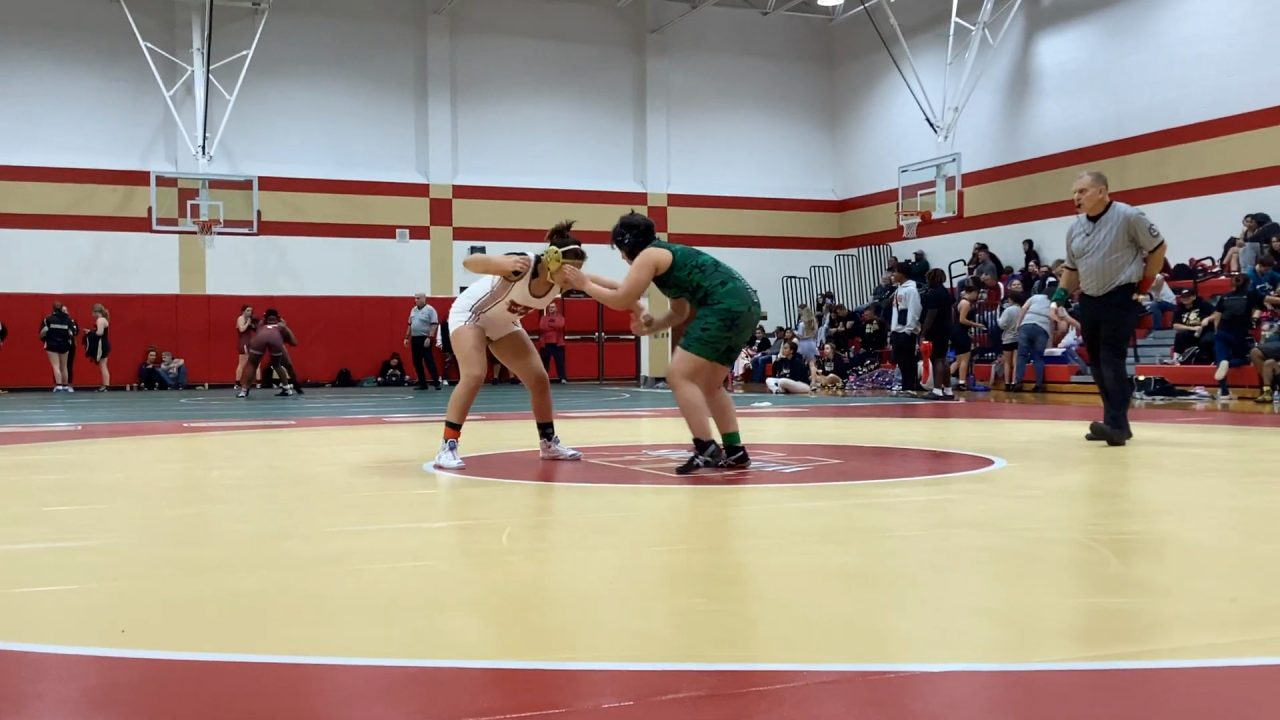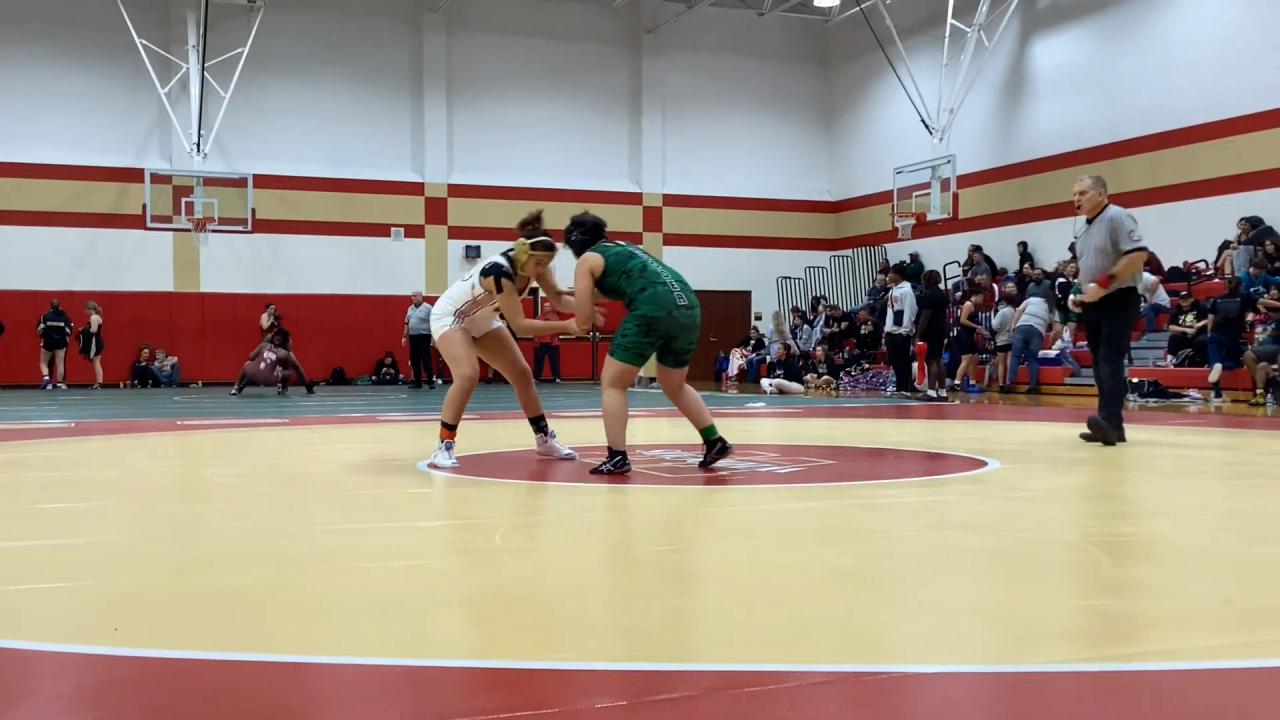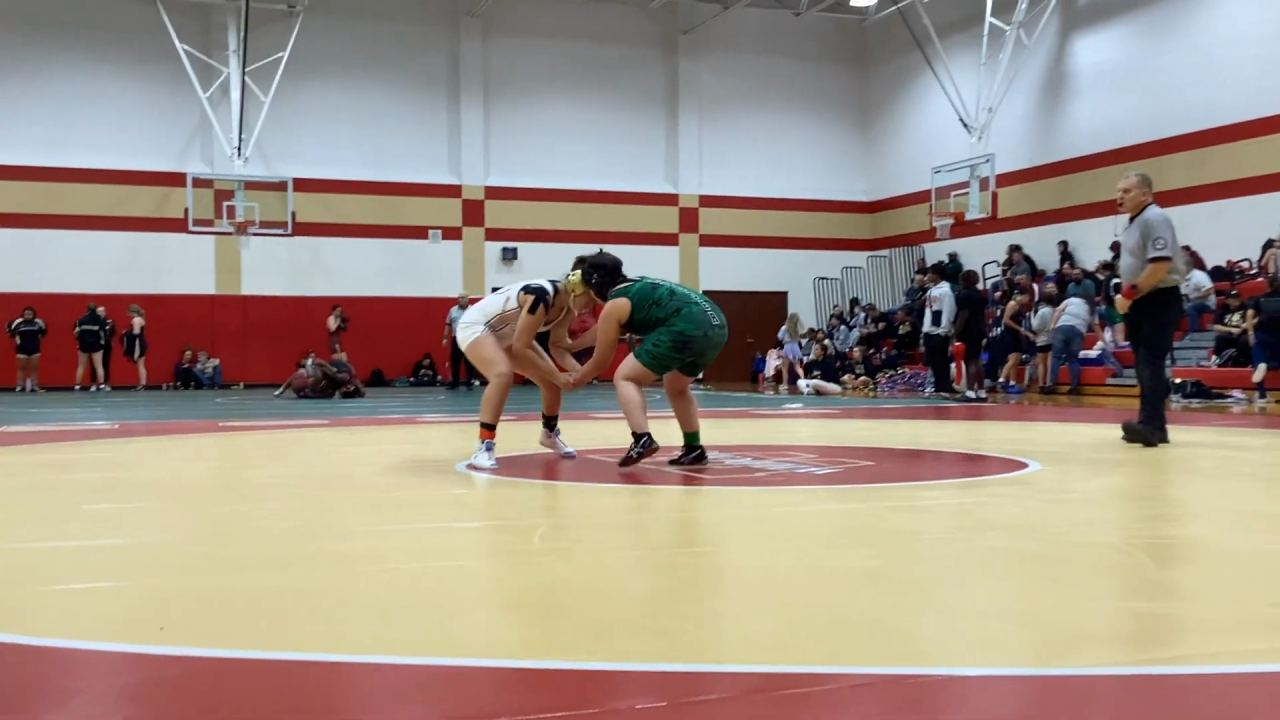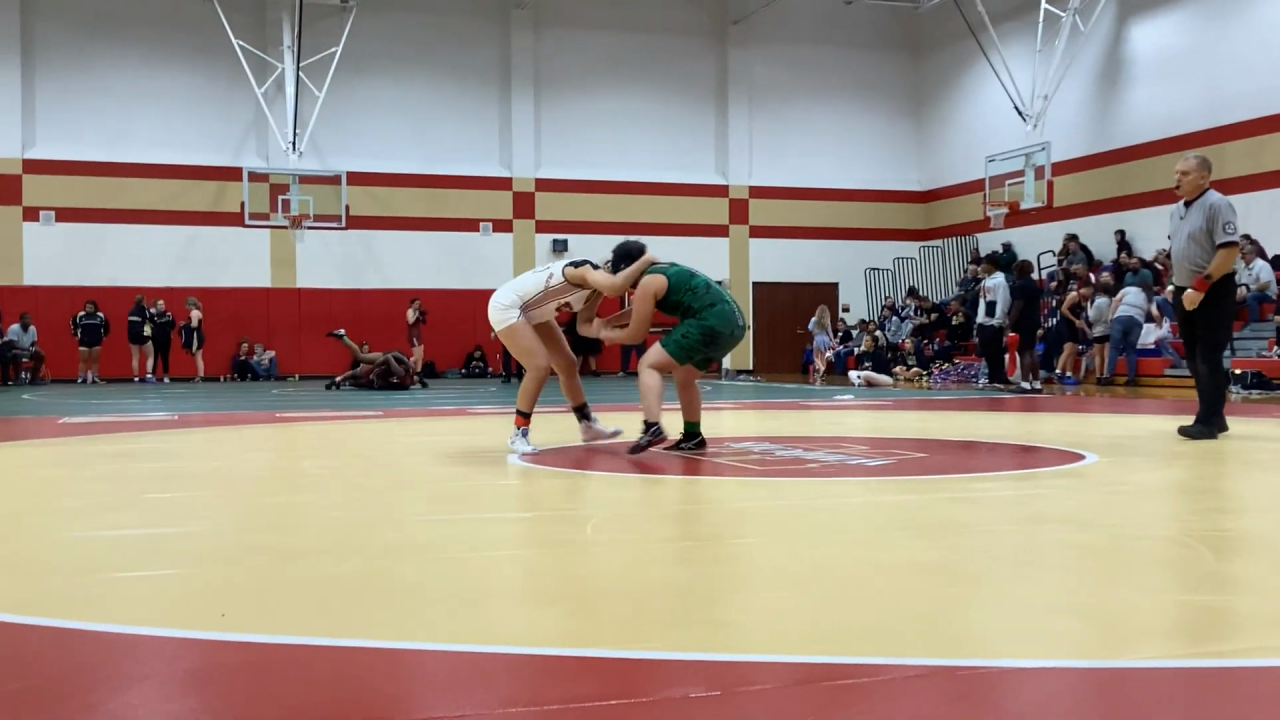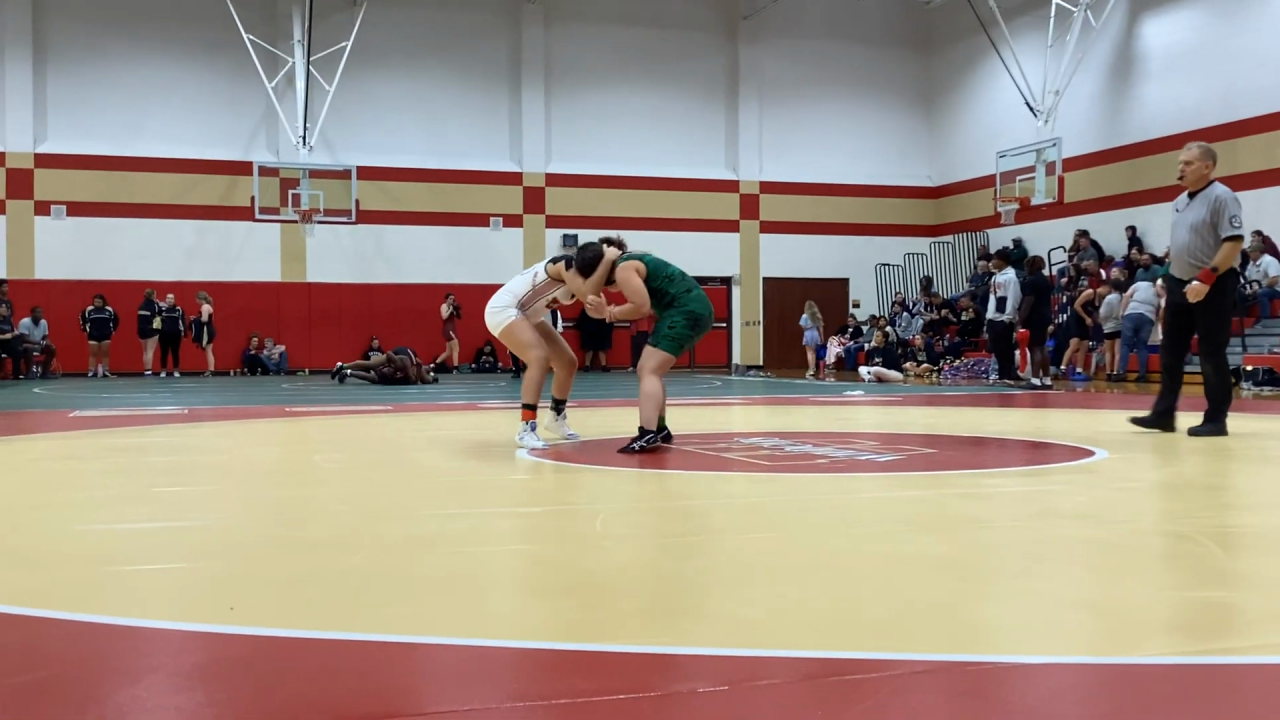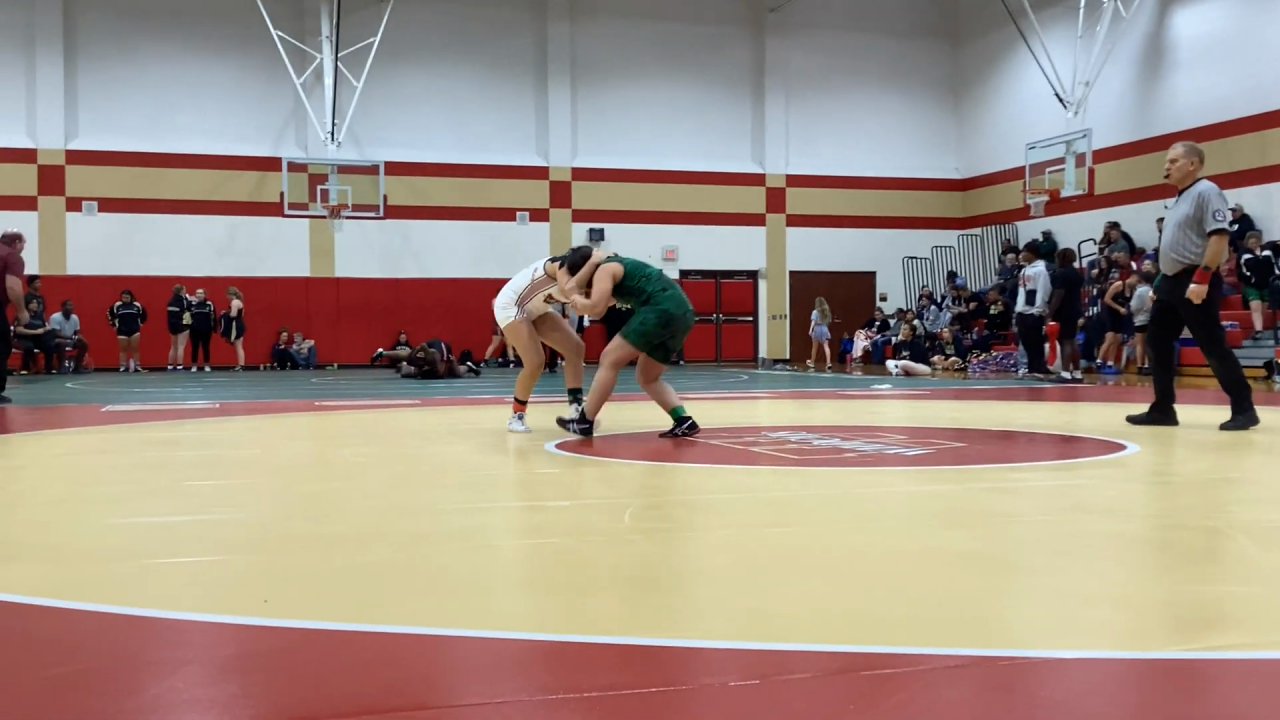
dt=0.5s
person 1, frame 1
left shoulder: (1128, 216)
right shoulder: (1075, 228)
left elbow: (1158, 248)
right elbow: (1072, 269)
left wrist: (1144, 285)
right wrist: (1059, 296)
left hip: (1120, 299)
right hip: (1089, 301)
left knee: (1112, 360)
right knee: (1097, 365)
left ankle: (1115, 423)
right ankle: (1117, 421)
person 1, frame 2
left shoulder: (1118, 217)
right shoulder: (1083, 228)
left elbow: (1137, 254)
left wrist: (1103, 282)
right wrist: (1078, 294)
left hip: (1119, 301)
right hip: (1092, 304)
left knee: (1110, 360)
right knee: (1101, 364)
left ankle: (1108, 420)
right ankle: (1112, 425)
person 1, frame 3
left shoulder: (1154, 219)
right shoulder: (1131, 224)
left elbow: (1161, 264)
left wrist: (1128, 292)
right wrist: (1128, 296)
left hip: (1160, 301)
right hip: (1138, 303)
left knee: (1151, 363)
right knee: (1144, 366)
left ankle: (1149, 424)
right ankle: (1155, 426)
person 1, frame 4
left shoulder: (1217, 205)
right shoulder: (1176, 210)
left elbow: (1230, 250)
left wrist: (1201, 286)
right wrist: (1176, 286)
left hip: (1213, 292)
right hip: (1185, 292)
left knee: (1208, 357)
right knee: (1195, 358)
left ankle: (1208, 422)
right ankle: (1213, 415)
person 1, frame 5
left shoulder: (1222, 197)
right shoulder: (1181, 202)
left elbow: (1233, 243)
left wrist: (1206, 280)
right wrist: (1168, 282)
left hip: (1212, 287)
right hip: (1179, 284)
left knee: (1212, 355)
right knee: (1171, 352)
left ankle: (1216, 419)
right ankle: (1163, 413)
person 1, frame 6
left shoulder: (1205, 193)
right shoulder: (1180, 198)
left elbow: (1218, 238)
left wrist: (1202, 279)
right wrist: (1160, 286)
left hip: (1194, 282)
right hip: (1170, 281)
left knee: (1212, 344)
right knee: (1157, 344)
left ankle: (1244, 409)
right ankle: (1162, 408)
person 2, frame 1
left shoulder: (649, 256)
right shoulder: (667, 253)
left elbow: (622, 300)
right elbow: (681, 311)
left wrist: (587, 285)
right wrist: (652, 326)
left hip: (725, 307)
right hip: (745, 305)
left knee: (679, 376)
right knee: (709, 384)
left ankle: (706, 448)
right ankle: (735, 451)
person 2, frame 2
left shoulder: (587, 261)
right shoulder: (626, 248)
left elbow: (583, 321)
left wrist: (575, 325)
left hip: (653, 310)
right hip: (688, 308)
left knee: (613, 383)
right knee: (674, 386)
left ankle: (617, 457)
right ankle: (714, 441)
person 2, frame 3
left shoulder: (613, 307)
right shoulder: (639, 283)
left elbow: (600, 362)
left wrist: (575, 378)
left hip: (686, 329)
right hip: (716, 326)
left knee: (624, 378)
right knee: (676, 387)
left ankle: (643, 439)
right ankle: (693, 449)
person 2, frame 4
left shoulder: (648, 282)
right shoulder: (664, 270)
left elbow: (636, 334)
right elbow: (640, 310)
left wrist: (606, 333)
right wrist: (605, 322)
left hip: (709, 324)
right hip: (733, 322)
left knee: (648, 366)
right knee: (684, 378)
left ankle: (653, 429)
right ankle: (692, 437)
person 2, frame 5
left shoulder: (624, 268)
right shoulder: (631, 258)
left elbow: (642, 306)
left wrist: (608, 312)
left hip: (686, 311)
right hip: (695, 308)
left knee: (649, 371)
right knee: (649, 369)
left ankle: (647, 435)
right ankle: (659, 428)
person 2, frame 6
left shoulder: (605, 269)
right shoulder: (620, 265)
left elbow: (596, 308)
left wrist: (576, 299)
left hip: (661, 310)
right hip: (682, 313)
left knee: (610, 362)
right knee: (649, 377)
left ankle: (585, 421)
right ankle: (684, 421)
person 3, frame 1
left shoulder: (565, 276)
right shoulder: (524, 265)
right elbow: (470, 262)
right wrist: (504, 263)
left hip: (502, 324)
right hip: (468, 314)
left knee: (539, 379)
right knee: (474, 376)
left ankle: (549, 443)
right ankle: (447, 447)
person 3, frame 2
left shoulder: (534, 265)
right shoulder: (499, 271)
left elbow: (557, 296)
right elbow: (519, 324)
left wrist: (585, 310)
right wrist: (565, 326)
left hip: (482, 321)
right hip: (449, 318)
left knee: (521, 374)
right knee: (467, 375)
left ankle: (546, 440)
right ankle: (444, 447)
person 3, frame 3
left shoulder: (568, 306)
right shoulder: (540, 296)
left elbow: (558, 347)
right elbow: (521, 348)
left wrist: (578, 371)
right wrist: (556, 376)
left hip: (506, 335)
right hip: (475, 327)
left knee: (553, 380)
right knee: (503, 374)
left ankle: (550, 434)
right ankle: (483, 449)
person 3, frame 4
left shoulder: (597, 286)
right shoulder: (588, 270)
right elbow: (616, 285)
right wrist: (645, 261)
left hip: (532, 314)
right hip: (507, 307)
left knee: (568, 364)
right knee: (540, 366)
left ankle: (588, 425)
right ankle: (519, 434)
person 3, frame 5
left shoulder: (580, 277)
right shoulder: (568, 264)
right elbow: (588, 293)
right wrist: (608, 259)
left hip: (526, 315)
right hip: (503, 309)
left knee: (568, 362)
right knee: (540, 358)
left ankle: (557, 419)
right ankle: (527, 429)
person 3, frame 6
right shoulder: (565, 265)
right elbow: (570, 293)
right wrist: (593, 262)
left hip: (536, 309)
right hip: (511, 305)
left knee: (576, 347)
right knee: (535, 362)
left ankle: (576, 408)
right ankle: (516, 415)
